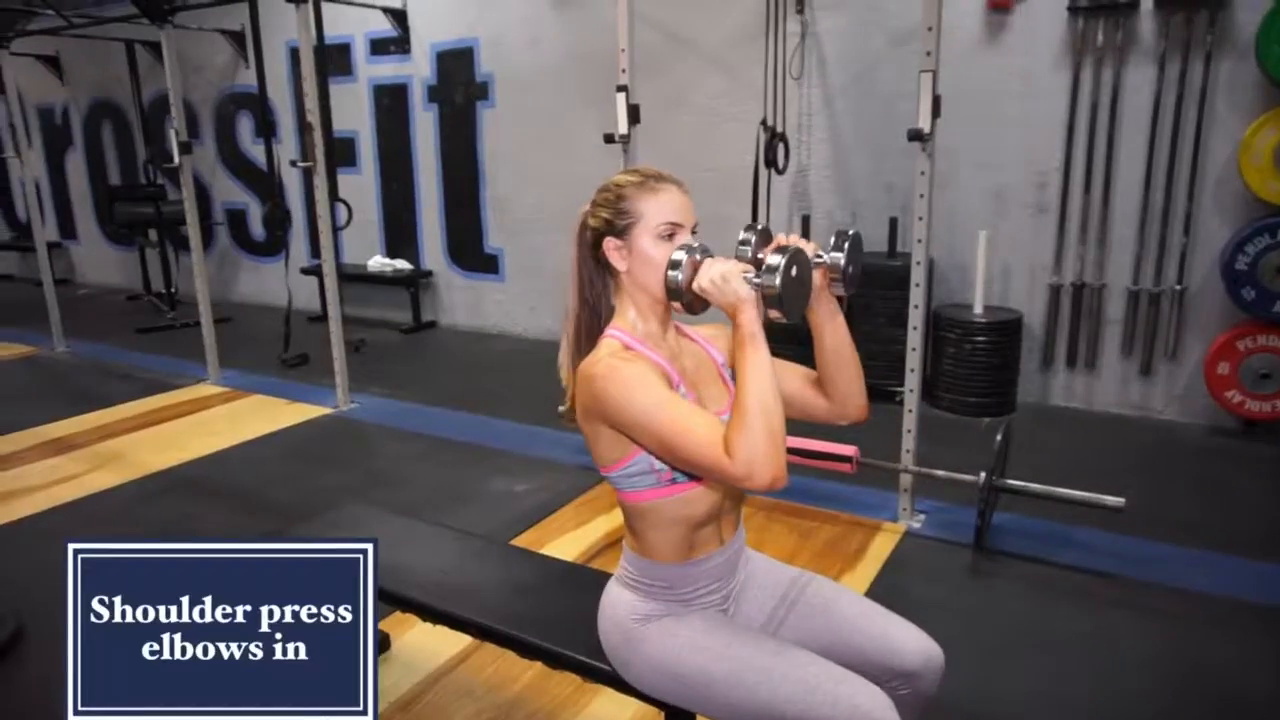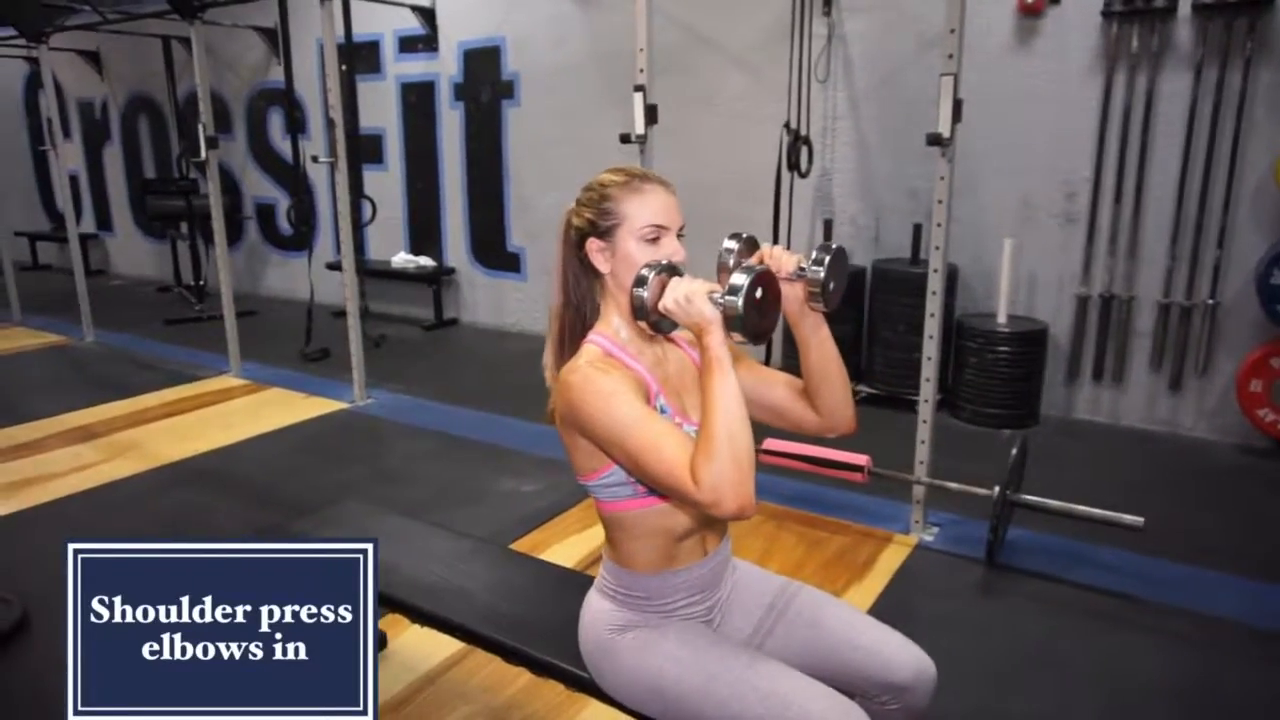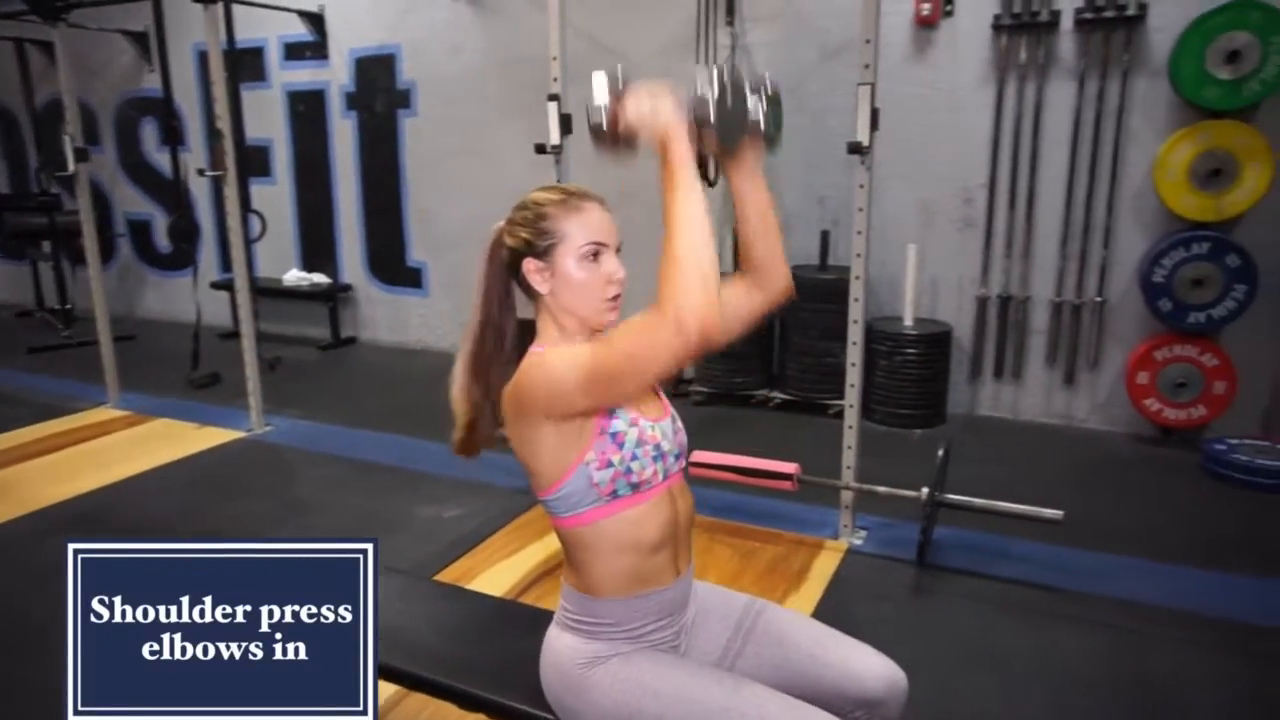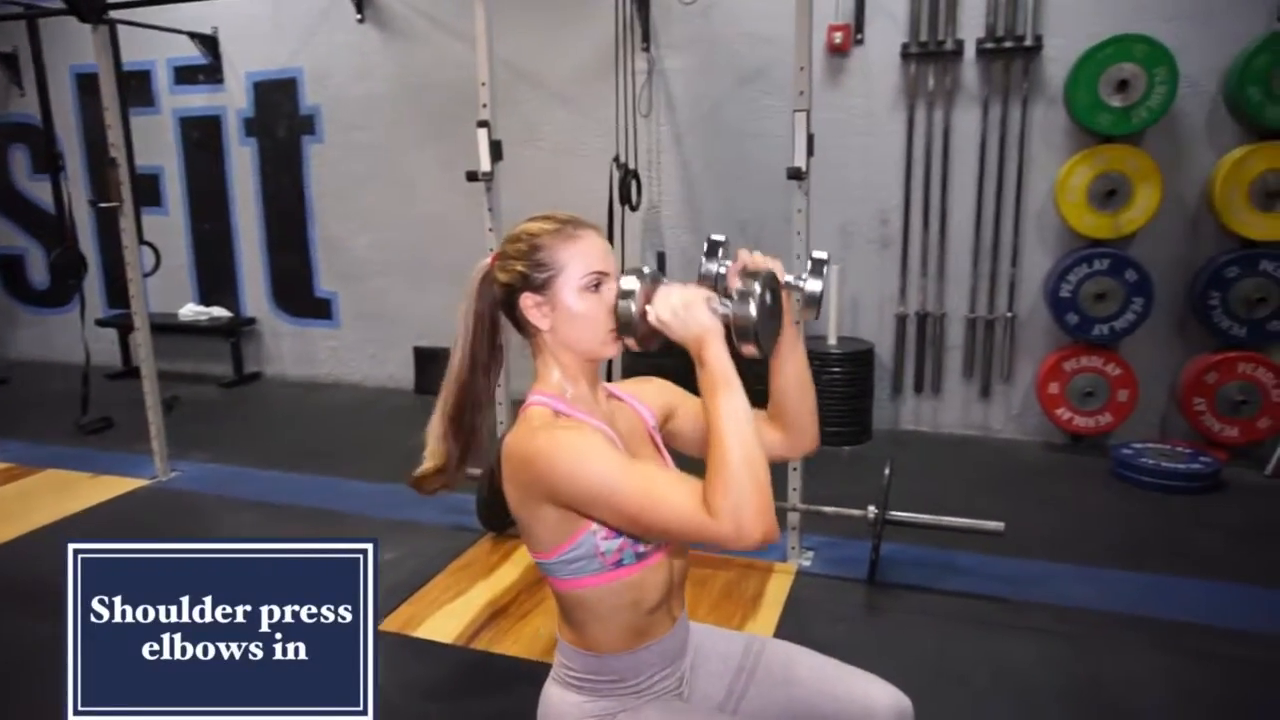
dt=1s
person 1, frame 1
left shoulder: (708, 342)
right shoulder: (610, 372)
left elbow: (846, 405)
right elbow: (759, 468)
left wrist: (818, 299)
right wrist: (746, 317)
left hip: (739, 579)
right hip: (662, 616)
left knee: (917, 664)
person 1, frame 2
left shoulder: (692, 349)
right shoulder: (589, 379)
left elbow: (834, 417)
right elbow: (728, 496)
left wrist: (800, 312)
right wrist: (713, 338)
left hip: (725, 588)
right hip: (644, 624)
person 1, frame 3
left shoulder: (626, 363)
right shoulder: (538, 384)
left elbow: (768, 286)
right elbow: (691, 321)
left wrist: (742, 162)
right wrist: (675, 154)
left hip: (688, 614)
right hip: (609, 655)
person 1, frame 4
left shoulder: (642, 399)
right shoulder: (544, 443)
left elbow: (796, 438)
right elbow: (746, 523)
left wrist: (777, 316)
right wrist: (707, 343)
left hip: (686, 653)
